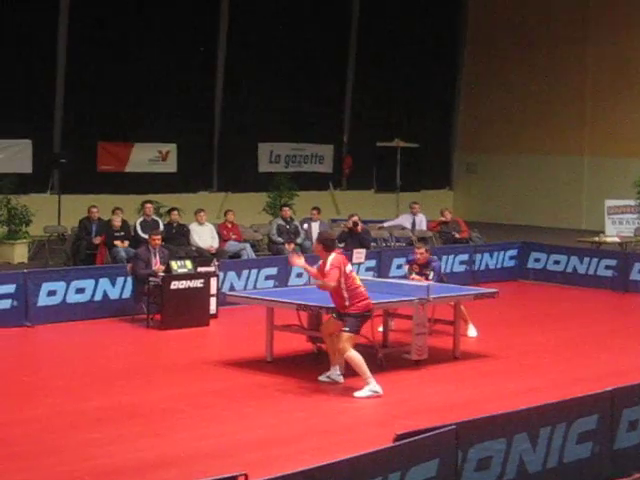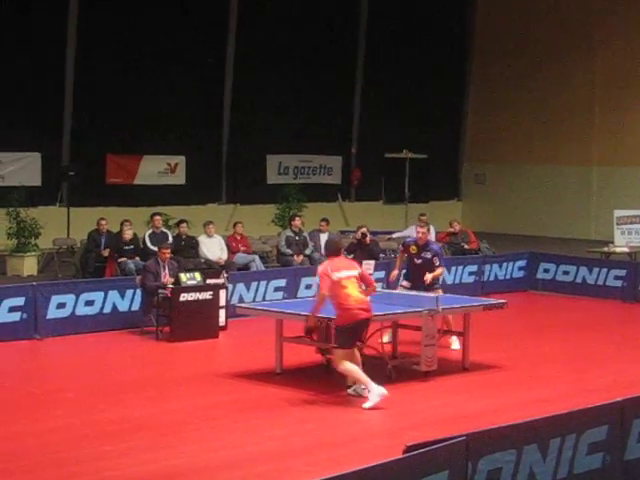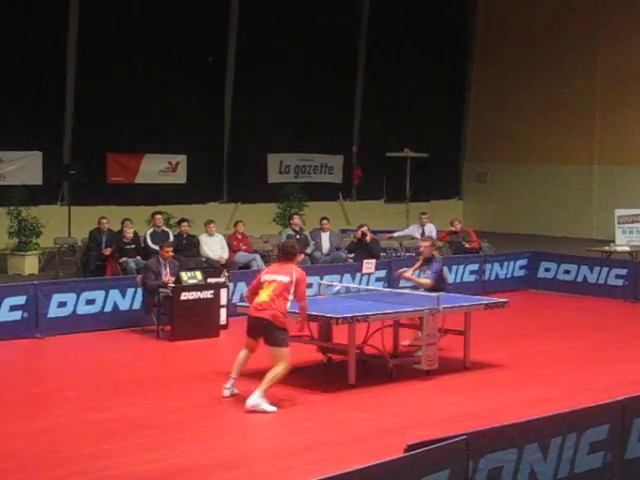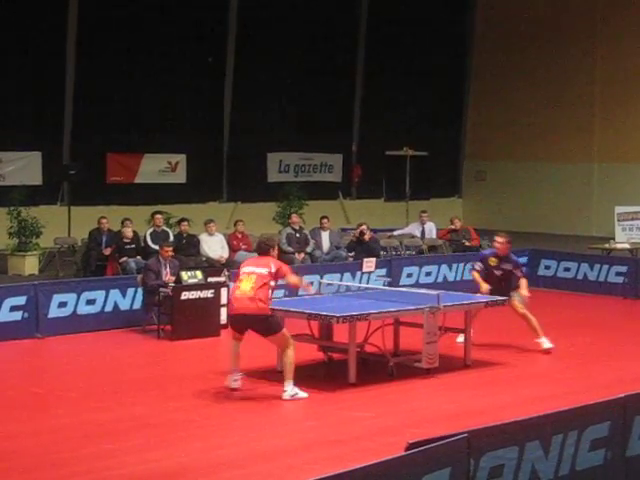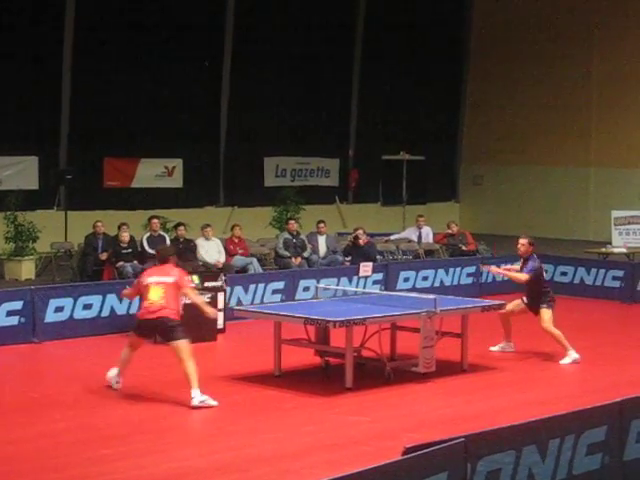
dt=0.7s
person 1, frame 1
left shoulder: (333, 260)
right shoulder: (329, 259)
left elbow: (330, 285)
right elbow: (318, 274)
left wrist: (320, 284)
right wrist: (304, 265)
left hip: (358, 308)
right hip: (348, 306)
left knee: (344, 347)
right knee: (326, 330)
left ankle: (372, 386)
right ankle: (335, 371)
person 1, frame 2
left shoulder: (324, 268)
right shoulder: (353, 264)
left elbow: (323, 294)
right elbow: (372, 286)
left wrist: (312, 316)
left hip: (349, 318)
right hip: (365, 313)
left knee: (340, 363)
right knee: (349, 348)
left ankle: (374, 390)
right ankle: (360, 385)
person 1, frame 3
left shoulder: (267, 270)
right shoulder: (298, 273)
left elbow: (249, 296)
right elbow: (302, 303)
right wrist: (302, 321)
left hip: (254, 316)
right hip: (273, 321)
left knee: (248, 349)
right knee: (283, 365)
left ankle: (229, 385)
right ankle: (256, 397)
person 1, frame 4
left shoulder: (246, 263)
right shoulder: (275, 264)
right elbow: (293, 281)
right wrist: (306, 286)
left hip: (235, 312)
right hip: (259, 313)
left knee: (236, 338)
right knee: (288, 346)
left ankle: (234, 378)
right ankle: (289, 388)
person 1, frame 5
left shoulder: (146, 275)
right shoulder: (179, 272)
left elbow: (129, 294)
right elbow: (189, 291)
left wrist: (126, 292)
right wrist: (206, 307)
left hip: (145, 318)
right hip: (168, 320)
left knee: (131, 346)
right knee: (187, 358)
left ankle: (116, 376)
right ankle: (196, 395)
